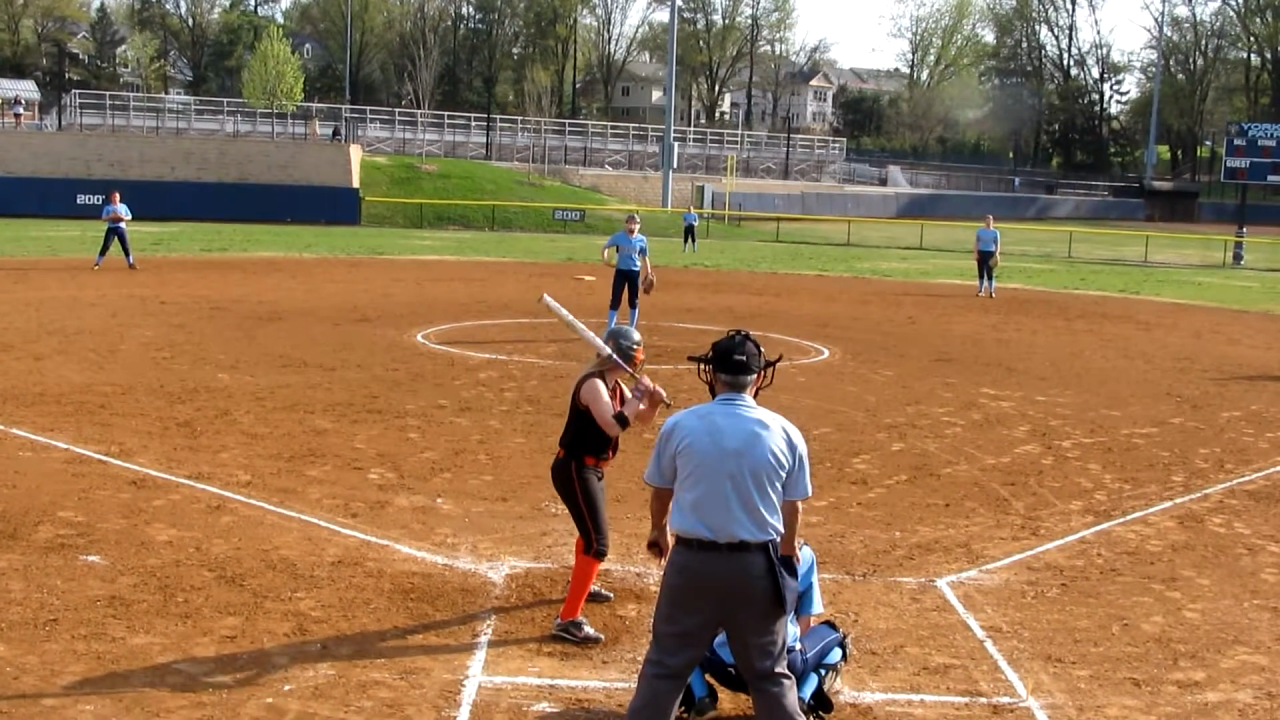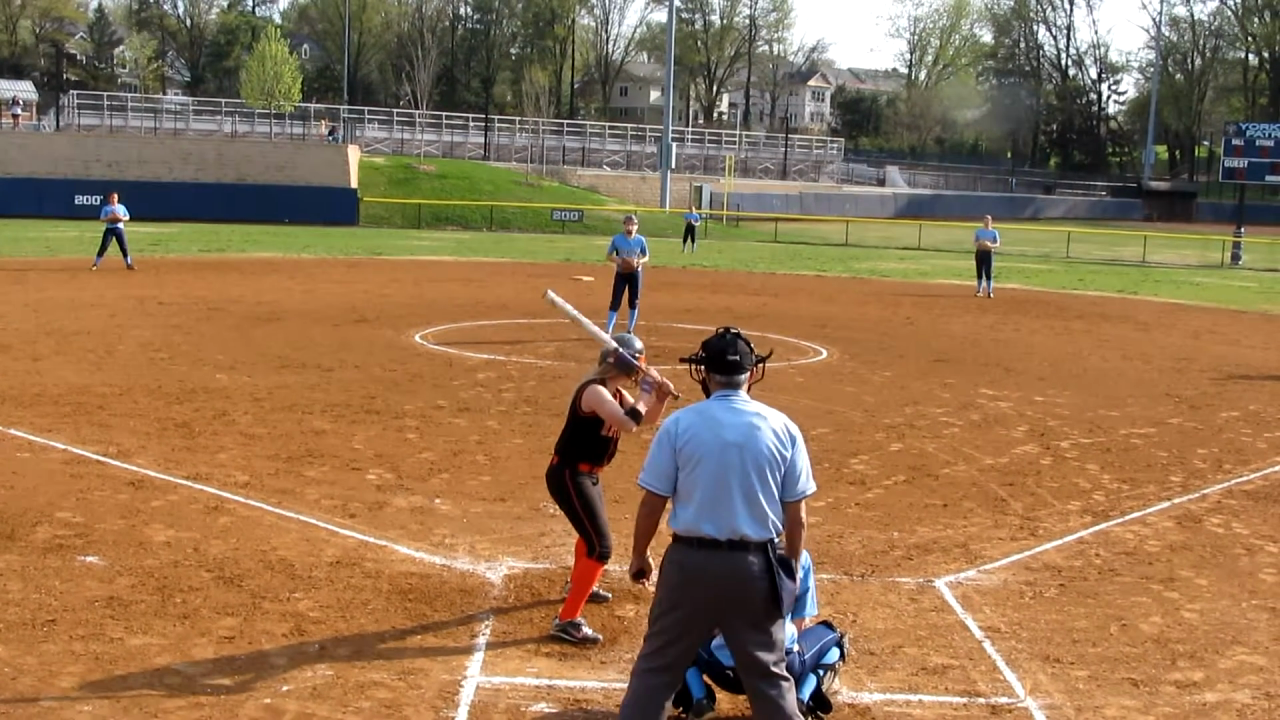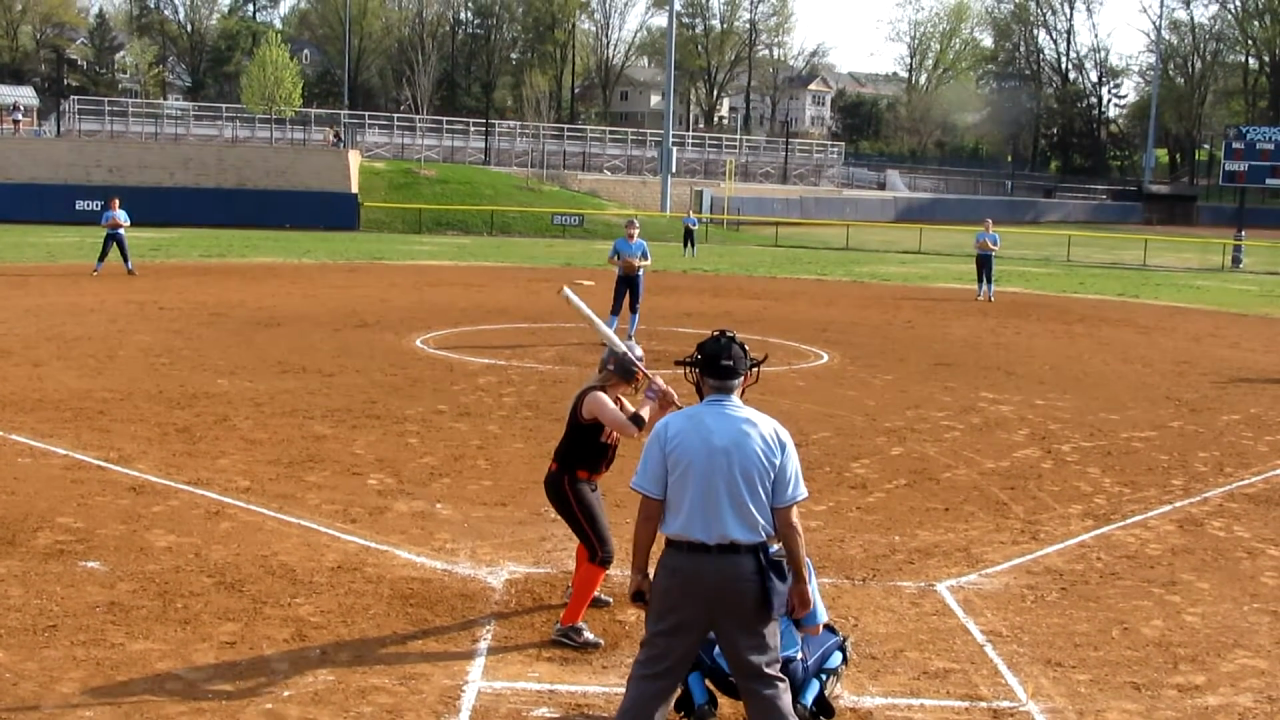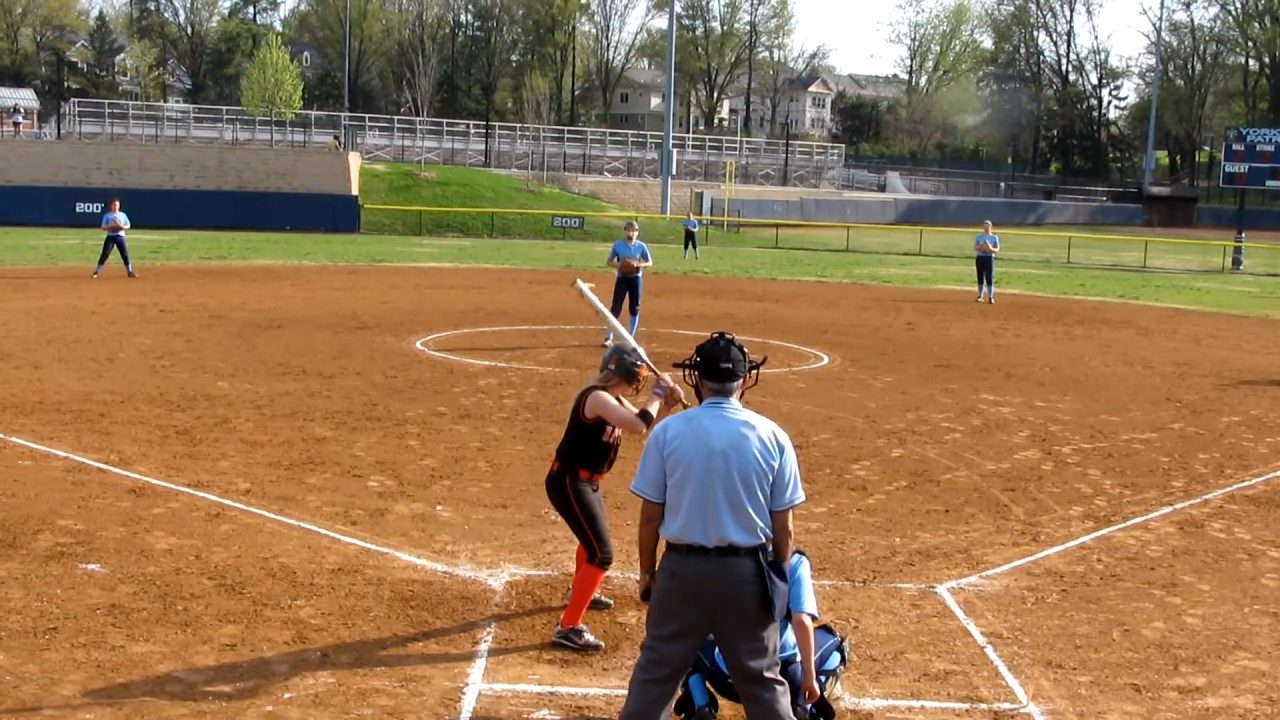
dt=0.7s
person 1, frame 1
left shoulder: (682, 425)
right shoulder: (784, 433)
left elbow: (660, 491)
right elbow: (791, 508)
left wrist: (659, 531)
right wrist: (789, 547)
left hip: (693, 562)
right hip: (757, 565)
left knee: (665, 666)
right knee: (769, 672)
person 1, frame 2
left shoulder: (679, 423)
right shoulder: (781, 428)
left elbow: (652, 504)
right elbow: (795, 515)
left wrist: (639, 555)
right wrist: (788, 562)
left hip: (690, 560)
right hip: (754, 564)
left knee: (658, 664)
right knee: (767, 674)
person 1, frame 3
left shoulder: (670, 428)
right shoulder: (772, 433)
left elbow: (649, 512)
right elbow: (787, 522)
left wrist: (639, 571)
right wrist: (799, 579)
left hip: (682, 565)
right hip: (746, 568)
left knee: (655, 668)
right knee: (762, 675)
person 1, frame 4
left shoulder: (668, 431)
right shoulder: (772, 436)
left elbow: (651, 516)
right elbow: (783, 526)
left wrist: (647, 572)
right wrist: (778, 577)
left hip: (682, 567)
right hip: (747, 570)
left knee: (656, 669)
right knee: (761, 677)
person 2, frame 1
left shoulder: (614, 385)
right shoulder: (594, 384)
left elbow: (642, 418)
right elbow: (614, 427)
left wrist: (653, 400)
right wrist: (638, 397)
left hip: (589, 469)
right hip: (575, 470)
left knee: (591, 529)
right knee: (597, 544)
left ankle: (581, 585)
right ankle: (568, 619)
person 2, frame 2
left shoulder: (613, 392)
right shoulder: (595, 392)
left elbow: (647, 418)
right elbow: (629, 424)
left wrist: (659, 395)
right wrist: (646, 388)
left hip: (585, 474)
right hip: (569, 476)
left knee: (593, 531)
right knee: (600, 546)
left ankle: (579, 586)
right ankle: (567, 620)
person 2, frame 3
left shoulder: (612, 399)
right shoulder: (596, 399)
left elbow: (645, 424)
right elbow: (631, 430)
left wrist: (662, 405)
right wrist: (650, 395)
left hip: (583, 481)
right hip: (568, 482)
left knee: (593, 536)
right knee: (602, 552)
left ankle: (580, 590)
right ankle: (568, 625)
person 2, frame 4
left shoulder: (612, 399)
right shoulder: (598, 397)
left elbow: (644, 423)
right elbow: (638, 425)
left wrist: (667, 403)
right wrist: (658, 392)
left hip: (585, 481)
right hip: (569, 482)
left knee: (593, 538)
right knee: (601, 553)
left ankle: (581, 592)
right ankle: (568, 626)
